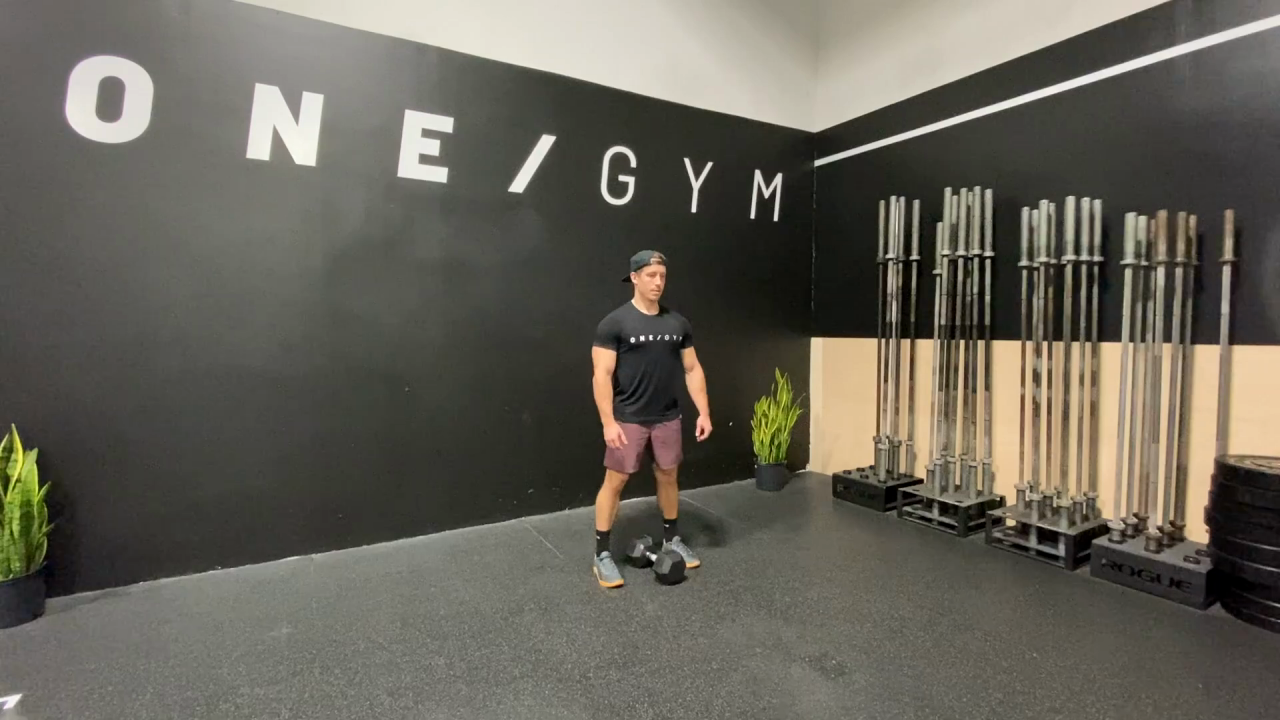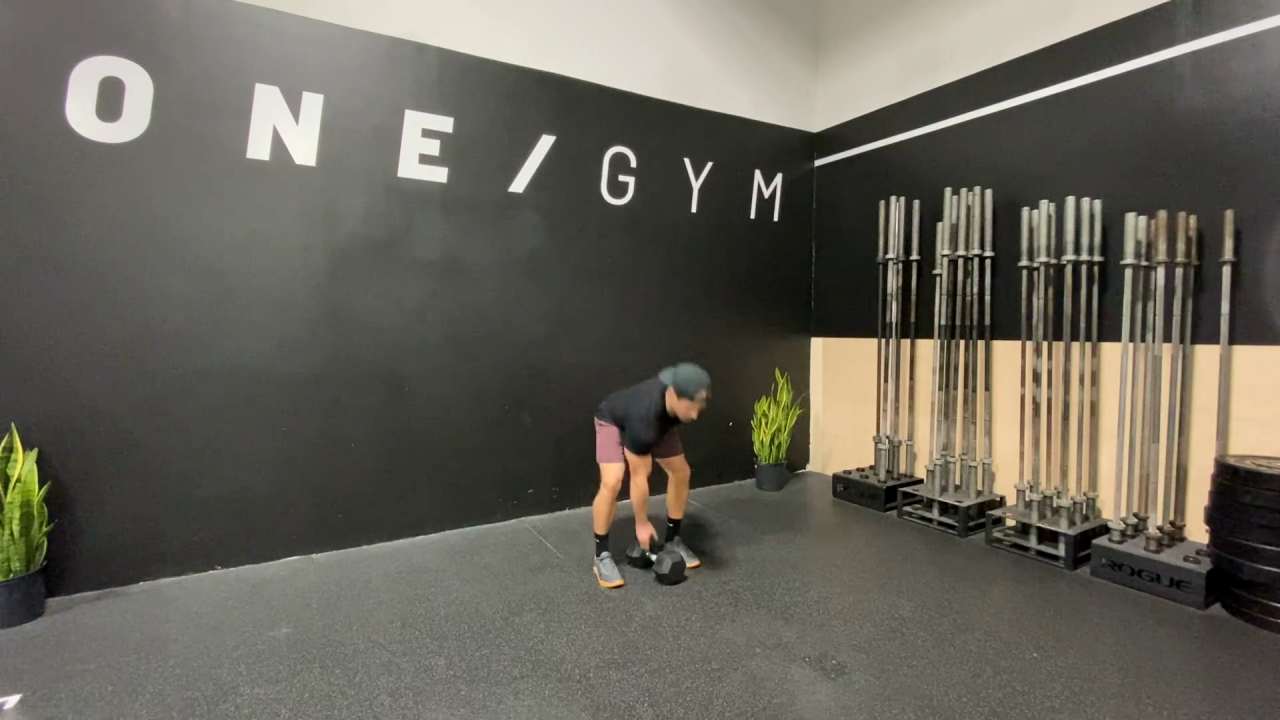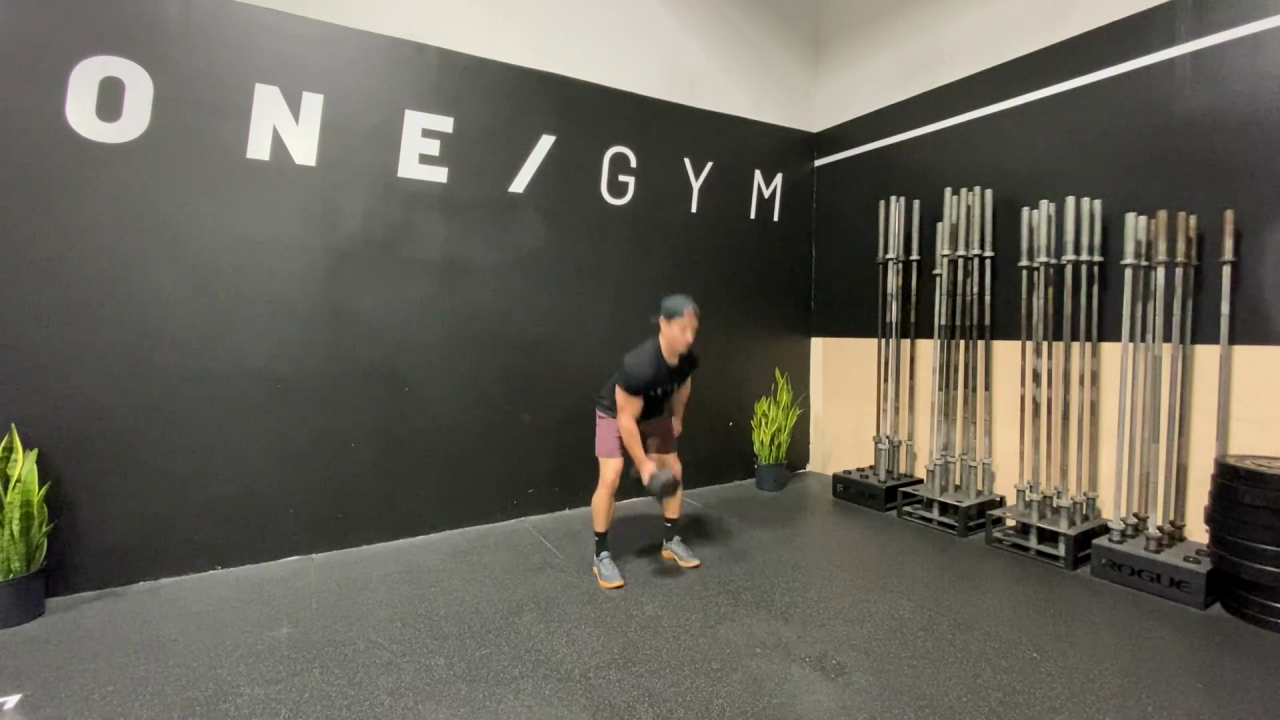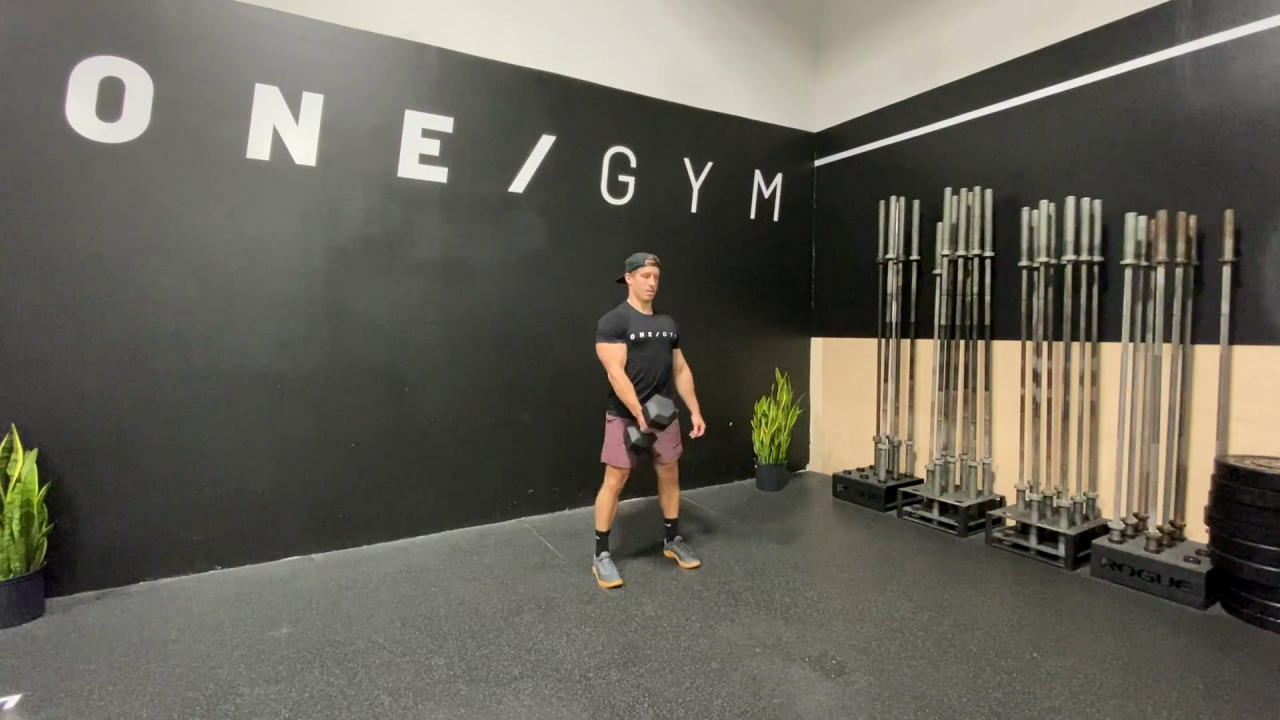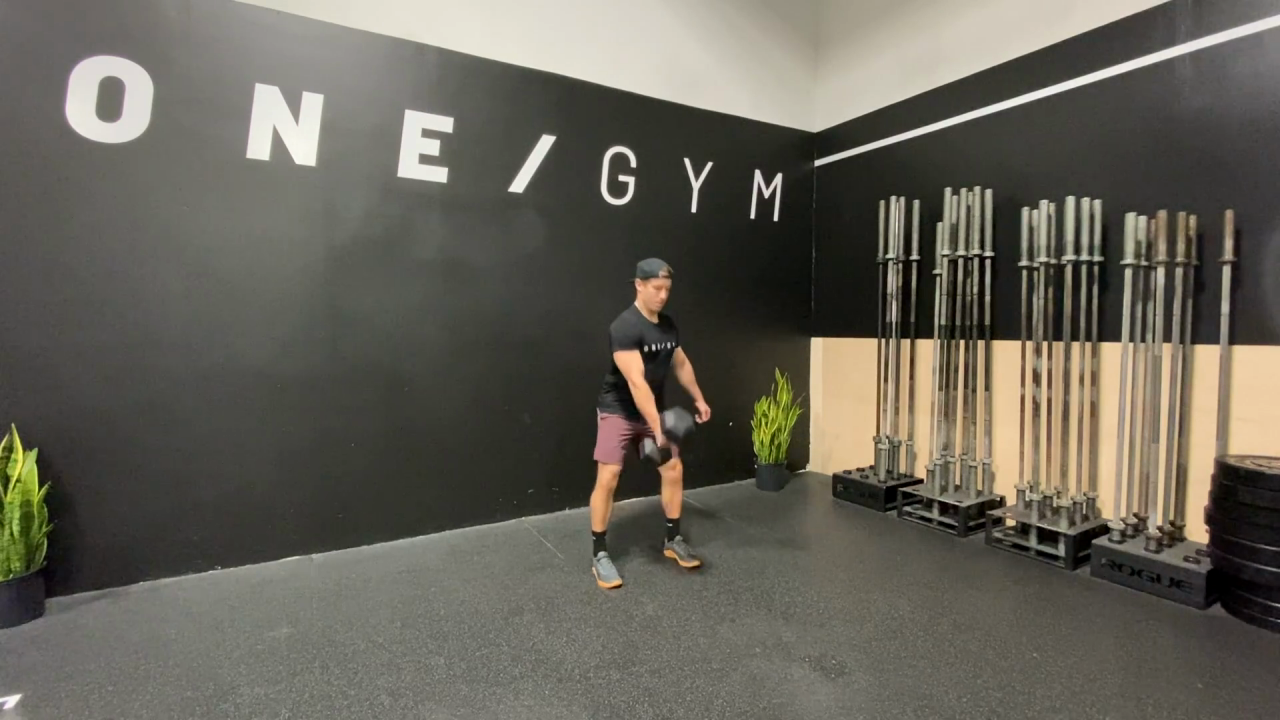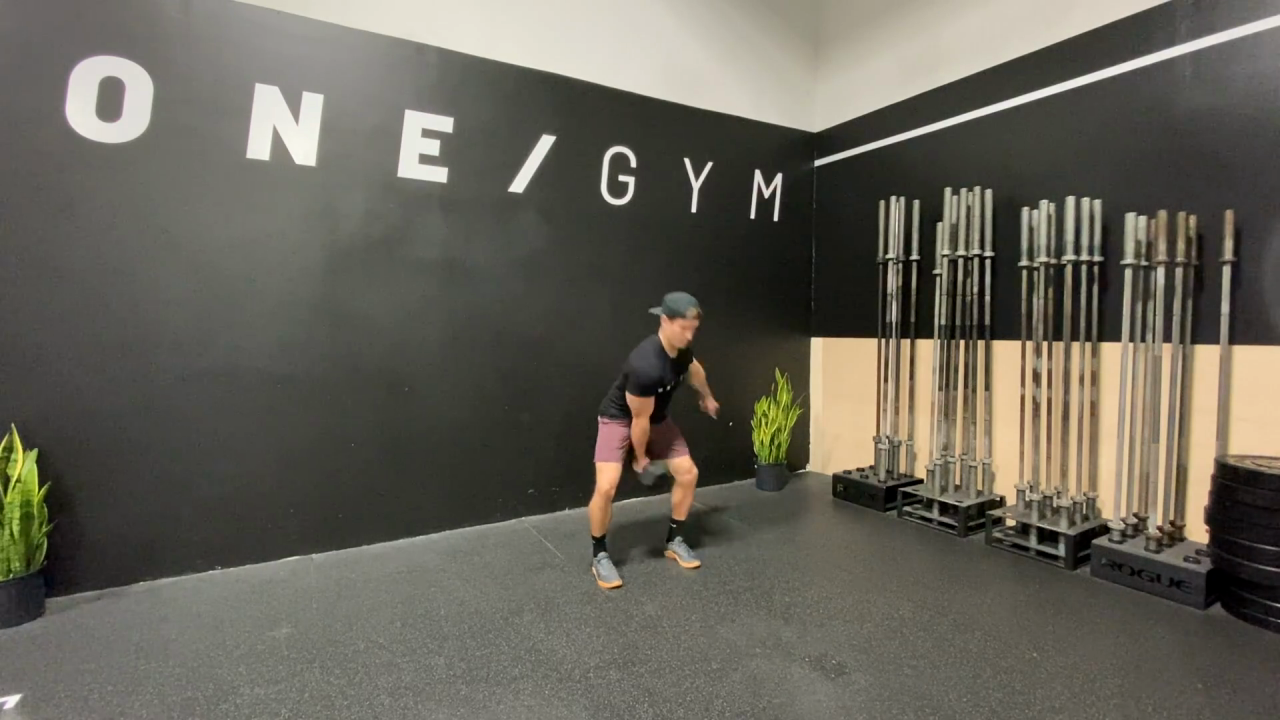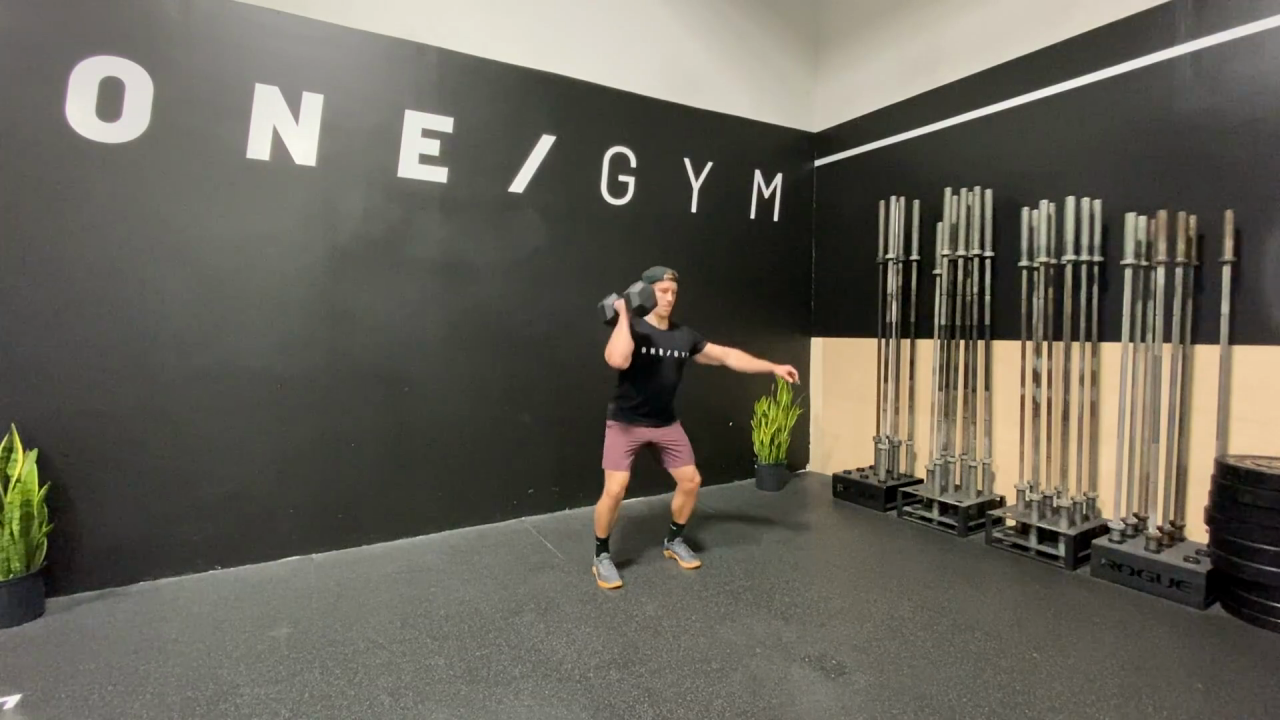
dt=0.7s
person 1, frame 1
left shoulder: (678, 323)
right shoulder: (615, 323)
left elbow: (692, 370)
right elbow: (602, 375)
left wrist: (703, 413)
right wrist: (609, 422)
left hip: (668, 418)
right hip: (628, 420)
left knee: (668, 477)
right knee: (615, 482)
left ankle: (671, 539)
right ankle: (602, 554)
person 1, frame 2
left shoulder: (686, 393)
right shoulder: (644, 422)
right elbow: (639, 479)
right wrist: (642, 523)
right hip: (613, 421)
left knee: (682, 473)
right knee: (612, 483)
left ankle: (672, 540)
right ankle: (602, 554)
person 1, frame 3
left shoulder: (687, 358)
right shoulder: (639, 365)
right elbow: (627, 420)
left wrist: (677, 418)
right wrist: (644, 465)
left hip: (654, 414)
right hip: (615, 414)
left knee: (674, 471)
right knee: (610, 480)
left ankle: (671, 540)
right ankle: (601, 554)
person 1, frame 4
left shoulder: (668, 323)
right shoulder: (613, 322)
left elbow: (681, 370)
right elbow: (616, 373)
left wrist: (695, 411)
right wrist: (640, 415)
right hip: (625, 415)
left knee: (669, 475)
right knee: (615, 481)
left ankle: (673, 540)
right ankle: (601, 554)
person 1, frame 5
left shoulder: (668, 325)
right shoulder: (625, 327)
left elbow: (681, 363)
right elbow: (636, 382)
left wrist: (698, 398)
right wrist: (657, 428)
left hip: (655, 413)
right hip: (618, 412)
left knee: (673, 472)
right knee: (607, 481)
left ankle: (673, 540)
right ankle: (599, 555)
person 1, frame 6
left shoulder: (681, 347)
right shoulder: (645, 365)
left elbow: (694, 370)
right elbow: (639, 419)
left wrist: (707, 398)
right wrist: (641, 457)
left hip: (658, 419)
right hip: (619, 420)
left knee: (688, 474)
right knee: (606, 486)
left ankle: (675, 540)
right ankle: (600, 554)
person 1, frame 7
left shoulder: (684, 336)
right shoulder: (631, 330)
left elbow: (726, 356)
right elbow: (618, 360)
left wrist: (772, 367)
right wrist: (623, 316)
left hip: (665, 423)
right hip: (626, 423)
left knee: (690, 481)
right knee: (615, 490)
left ankle: (674, 541)
right ankle: (601, 555)
